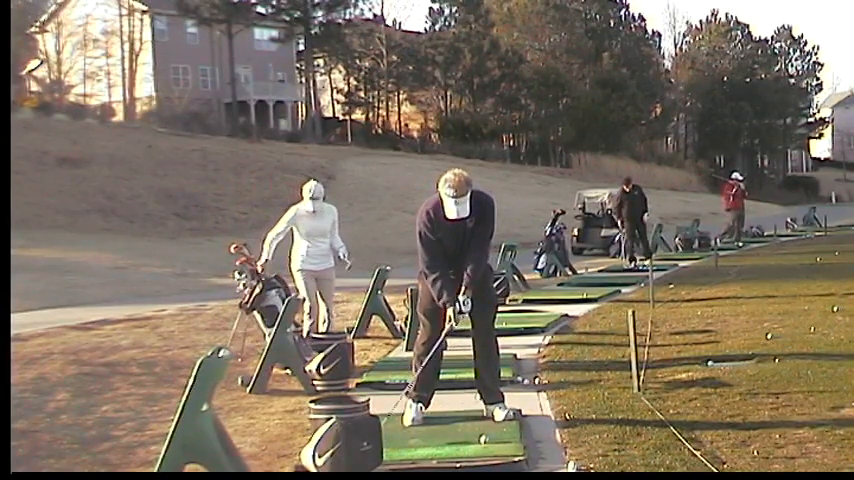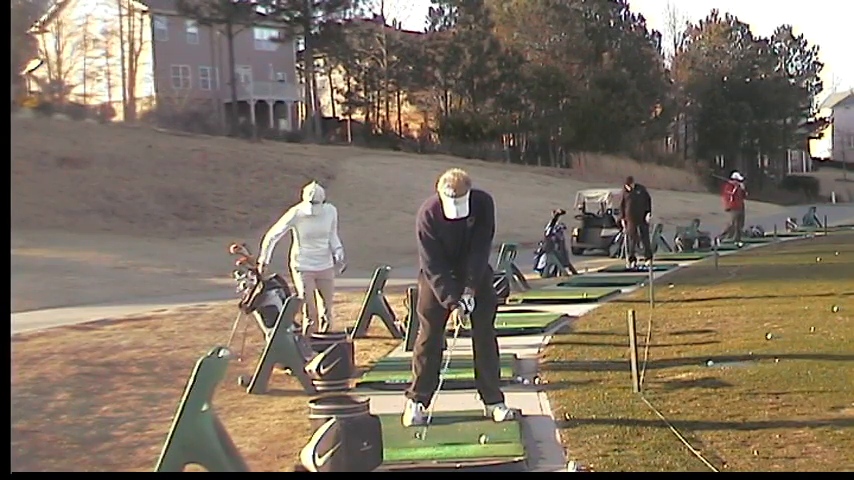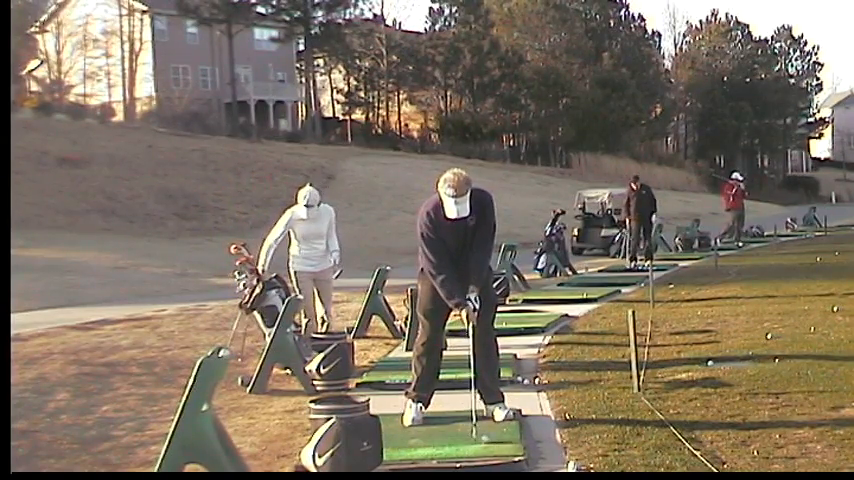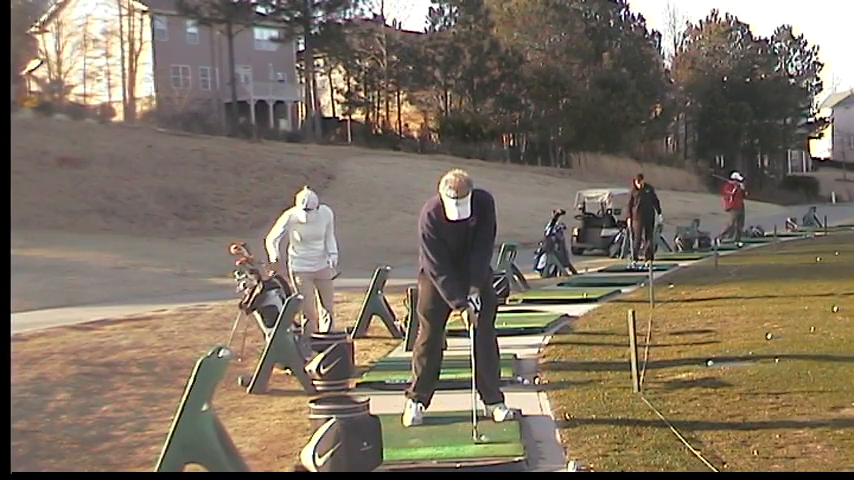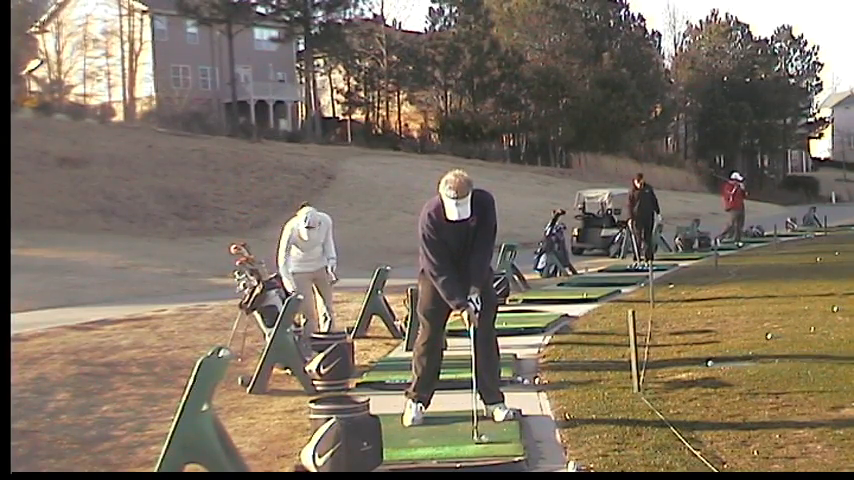
dt=0.3s
person 1, frame 1
left shoulder: (484, 204)
right shoulder: (428, 213)
left elbow: (478, 251)
right elbow: (430, 264)
left wrist: (467, 291)
right wrist: (447, 301)
left hip: (475, 275)
right hip: (436, 276)
left knee: (485, 334)
right knee: (429, 334)
left ankle: (493, 400)
right ankle: (416, 400)
person 1, frame 2
left shoulder: (483, 203)
right shoulder: (428, 214)
left elbow: (480, 250)
right elbow: (432, 265)
left wrist: (469, 291)
right wrist: (451, 302)
left hip: (475, 274)
right hip: (437, 277)
left knee: (484, 334)
right knee: (429, 335)
left ankle: (493, 400)
right ankle: (416, 400)
person 1, frame 3
left shoulder: (484, 202)
right shoulder: (428, 214)
left elbow: (483, 248)
right elbow: (437, 266)
left wrist: (473, 290)
right wrist: (459, 303)
left hip: (476, 274)
right hip: (437, 276)
left knee: (484, 334)
right knee: (429, 335)
left ankle: (493, 400)
right ankle: (416, 400)
person 1, frame 4
left shoulder: (485, 203)
right shoulder: (430, 215)
left elbow: (483, 249)
right elbow: (438, 267)
left wrist: (475, 291)
right wrist: (460, 304)
left hip: (476, 273)
right hip: (437, 276)
left knee: (485, 334)
right knee: (429, 335)
left ankle: (493, 400)
right ankle: (416, 400)
person 1, frame 5
left shoulder: (485, 203)
right shoulder: (430, 215)
left elbow: (483, 249)
right elbow: (437, 267)
left wrist: (475, 291)
right wrist: (459, 304)
left hip: (477, 273)
right hip: (437, 276)
left knee: (485, 334)
right knee: (429, 334)
left ankle: (493, 400)
right ankle: (416, 400)
person 2, frame 1
left shoulder: (331, 211)
right shoulder: (295, 213)
right elbow: (273, 236)
left wrist: (341, 249)
right wrist: (264, 259)
left hip: (326, 266)
right hip: (303, 267)
left knee: (327, 310)
right knee: (311, 310)
person 2, frame 2
left shoulder: (331, 211)
right shoulder: (295, 214)
right elbow: (272, 236)
left wrist: (338, 251)
right wrist: (262, 261)
left hip: (326, 267)
right hip: (303, 268)
left knee: (326, 312)
right knee: (310, 313)
person 2, frame 3
left shoulder: (328, 212)
right shoulder: (291, 216)
right elbow: (272, 241)
left wrist: (335, 253)
right wrist: (262, 267)
left hip: (324, 267)
right hip: (300, 268)
left knee: (326, 311)
right knee: (309, 313)
person 2, frame 4
left shoulder: (326, 213)
right shoulder: (289, 218)
right elbow: (271, 240)
left wrist: (333, 256)
right wrist: (275, 259)
left hip: (322, 267)
right hip: (300, 269)
left knee: (327, 310)
right knee: (309, 314)
person 2, frame 5
left shoulder: (325, 220)
right shoulder: (290, 230)
right elbow: (283, 264)
left wrist: (331, 261)
right wrist: (291, 289)
left hip: (320, 266)
right hip: (299, 270)
left knee: (327, 308)
right knee: (309, 313)
